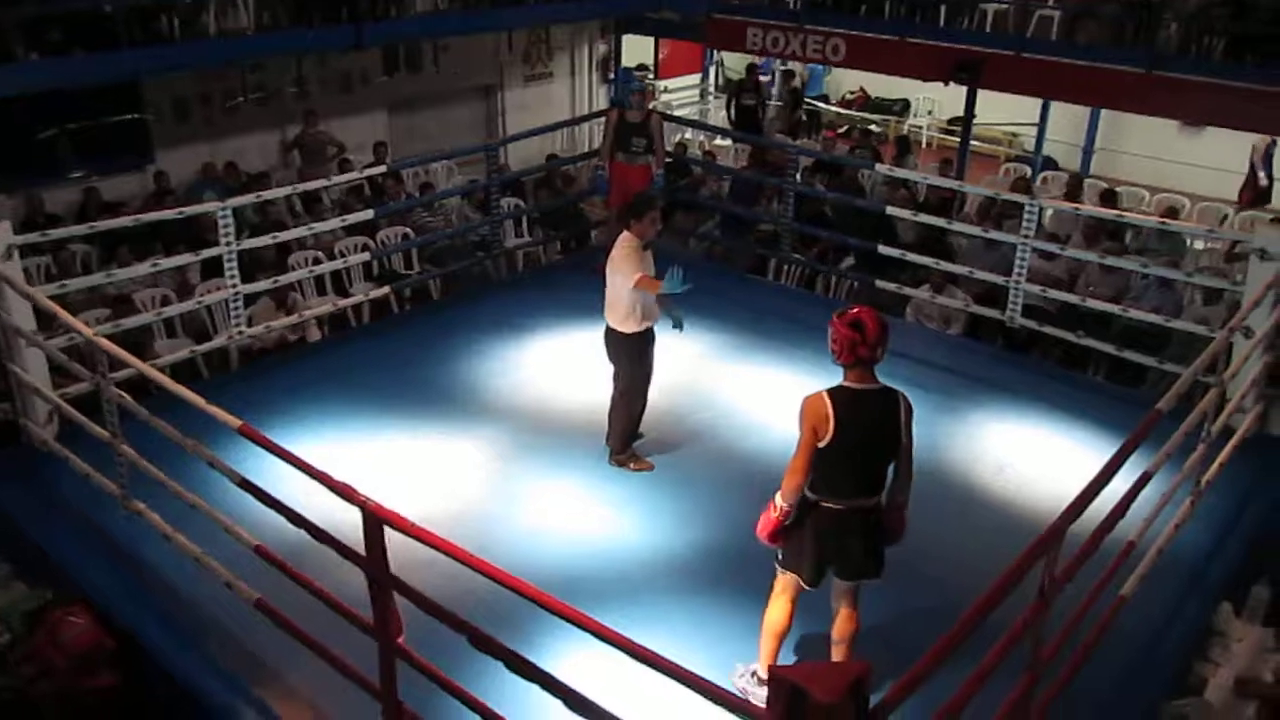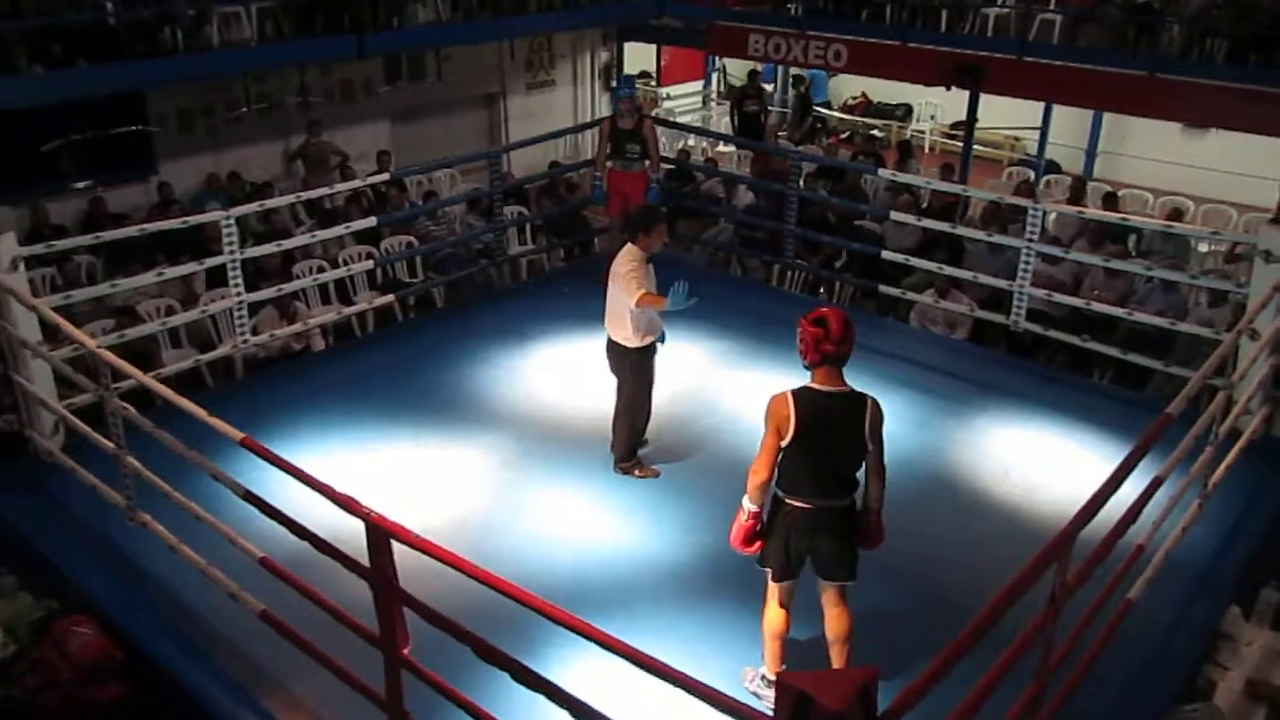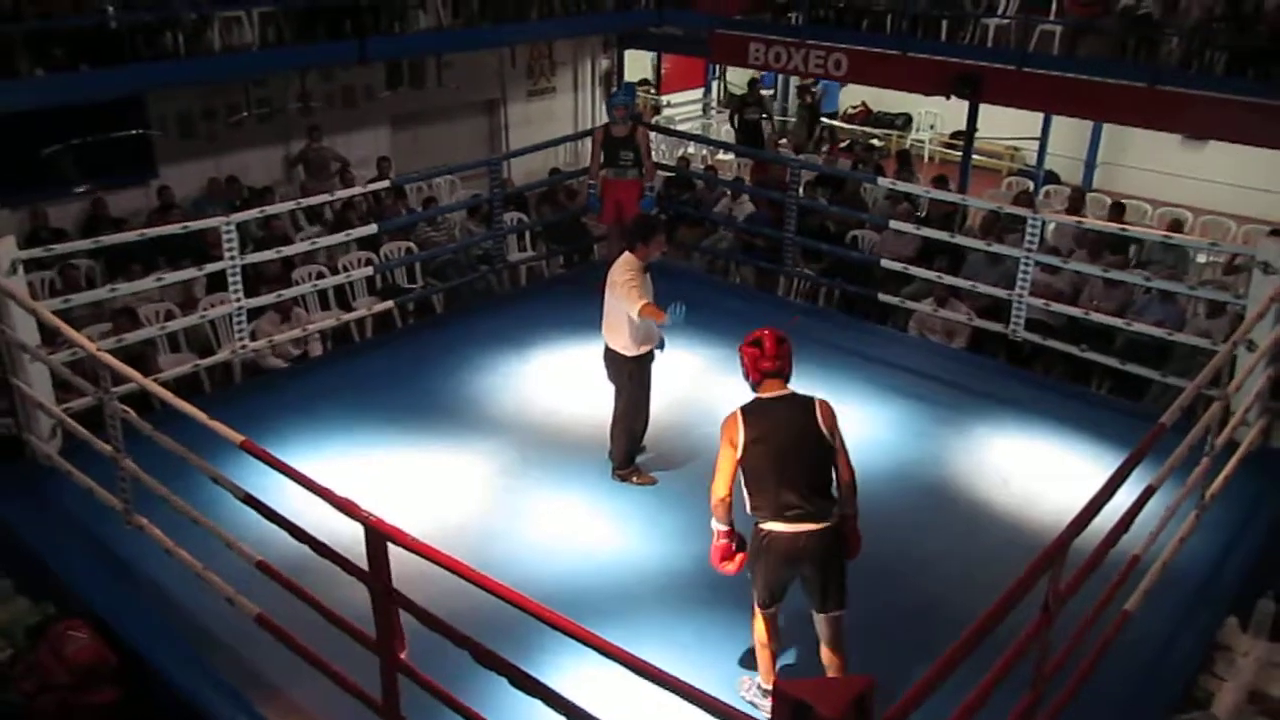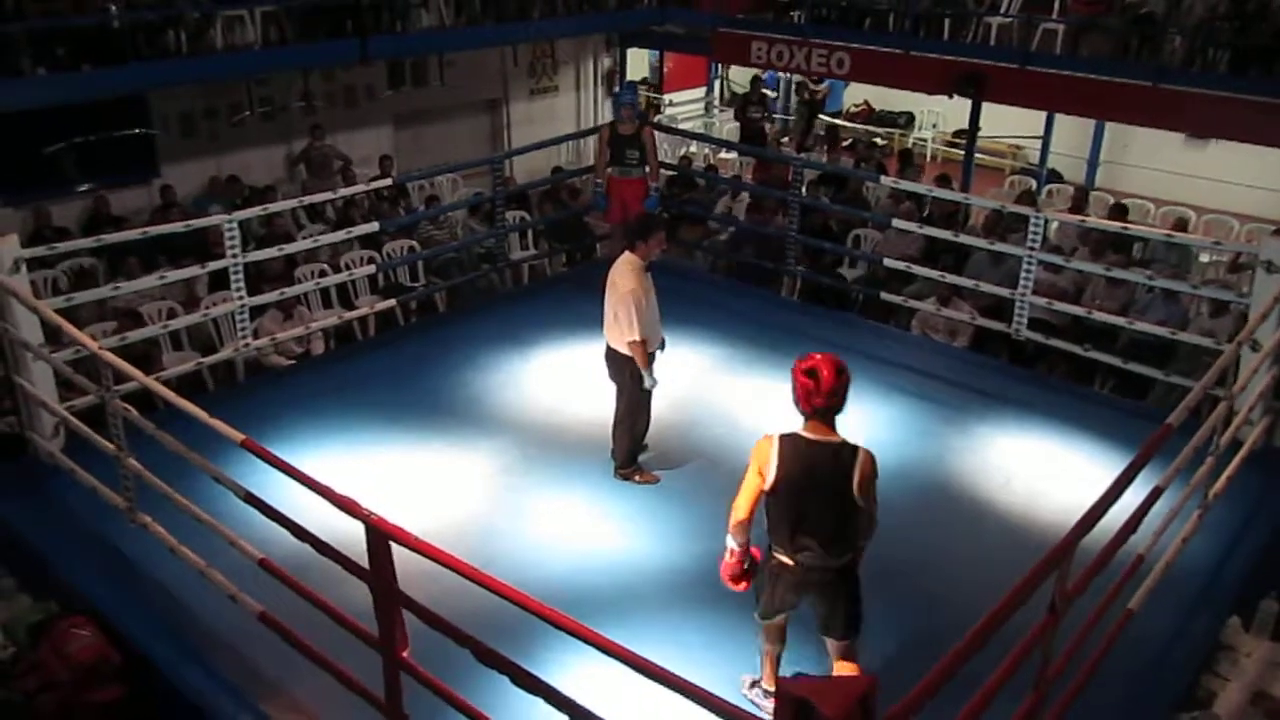
dt=0.5s
person 1, frame 1
left shoulder: (819, 405)
right shoulder: (900, 406)
left elbow: (798, 473)
right elbow: (903, 471)
left wrist: (781, 507)
right wrist: (895, 510)
left hip: (819, 516)
right hip: (865, 518)
left knee: (784, 592)
right knee: (846, 601)
left ankle: (762, 677)
person 1, frame 2
left shoulder: (784, 405)
right shoulder: (869, 409)
left elbow: (762, 472)
right elbow: (875, 473)
left wrist: (750, 511)
right wrist: (872, 513)
left hip: (791, 514)
right hip: (839, 516)
left knee: (778, 597)
right knee: (835, 600)
left ankle: (771, 679)
person 1, frame 3
left shoulder: (736, 423)
right shoulder: (820, 409)
left elbow: (721, 495)
right elbow: (846, 479)
left wrist: (723, 532)
right wrist: (849, 522)
left hip: (773, 538)
right hip: (823, 537)
left knee: (764, 611)
right knee: (829, 629)
left ankle: (767, 689)
person 1, frame 4
left shoulder: (770, 449)
right shoulder: (862, 461)
left elbow: (740, 515)
right elbow: (866, 525)
left wrist: (737, 548)
left hip: (784, 564)
right hip: (836, 571)
left knee: (771, 624)
right knee: (844, 654)
left ankle: (767, 689)
person 2, frame 1
left shoulder: (641, 245)
right shoulder: (625, 254)
right elbow: (639, 282)
left wrist: (669, 309)
right wrist: (666, 287)
left hip: (639, 330)
right hip: (627, 336)
left knee: (635, 388)
right knee: (630, 392)
left ankle: (619, 434)
right ankle: (620, 452)
person 2, frame 2
left shoulder: (639, 256)
right shoulder: (628, 268)
right elbow: (640, 298)
left wrist: (657, 325)
right wrist: (669, 304)
left hip: (638, 342)
right hip: (629, 348)
left knee: (635, 398)
right knee: (634, 402)
left ankle: (625, 441)
right ankle: (626, 460)
person 2, frame 3
left shoulder: (633, 264)
right shoulder: (626, 276)
right elbow: (641, 309)
left wrist: (656, 332)
right wrist: (668, 318)
left hip: (631, 350)
right hip: (628, 356)
left knee: (628, 406)
right knee: (632, 410)
left ankle: (623, 447)
right ankle: (623, 466)
person 2, frame 4
left shoulder: (630, 263)
right shoulder: (630, 282)
right elbow: (634, 339)
left wrist: (656, 335)
right wrist: (647, 372)
left hip: (624, 351)
right hip: (628, 357)
left knee: (631, 407)
right knee: (634, 410)
left ankle: (625, 445)
right ankle: (626, 466)
person 3, frame 1
left shoulder: (653, 119)
right shoulder: (615, 115)
left elbow: (659, 149)
right elbow: (606, 144)
left wrist: (659, 178)
right wrist: (601, 171)
left hip: (641, 171)
right hip: (619, 168)
right knee: (614, 212)
person 3, frame 2
left shoulder: (645, 124)
right shoulder: (607, 125)
left elbow: (654, 155)
right elbow: (601, 154)
left wrist: (655, 183)
right wrist: (597, 182)
left hip: (638, 178)
right hip: (615, 177)
right knee: (615, 221)
person 3, frame 3
left shoulder: (639, 132)
right shoulder: (601, 133)
left elbow: (648, 164)
right elbow: (595, 163)
left wrist: (649, 192)
right wrist: (592, 191)
left hip: (632, 186)
right hip: (609, 186)
right knee: (612, 230)
person 3, frame 4
left shoulder: (645, 131)
right shoulder: (607, 131)
left elbow: (653, 163)
right elbow: (601, 162)
left wrist: (654, 192)
right wrist: (599, 189)
left hip: (637, 184)
right hip: (615, 184)
right knee: (615, 226)
